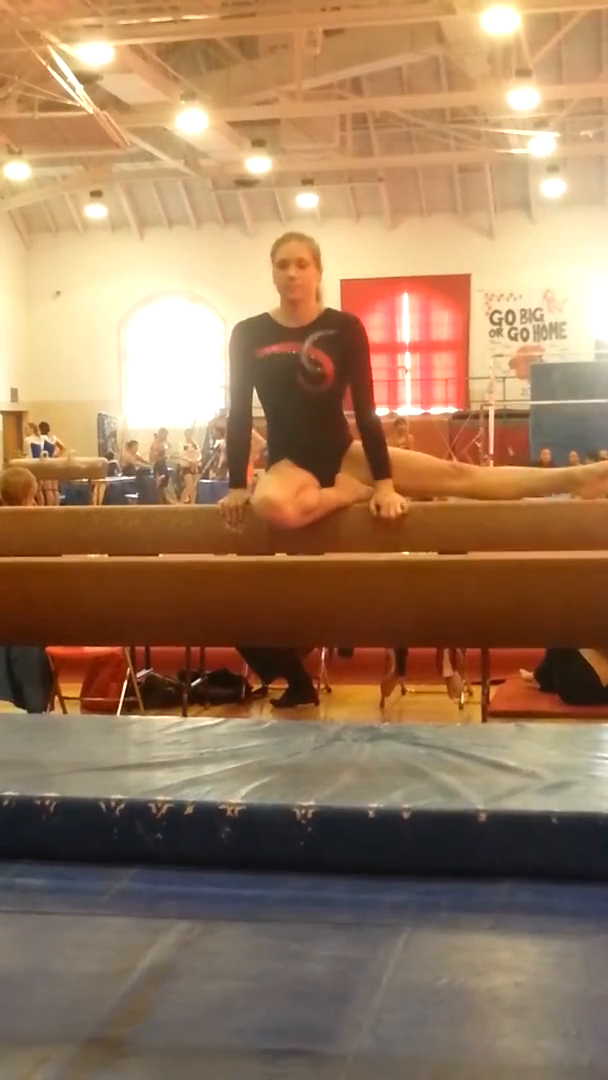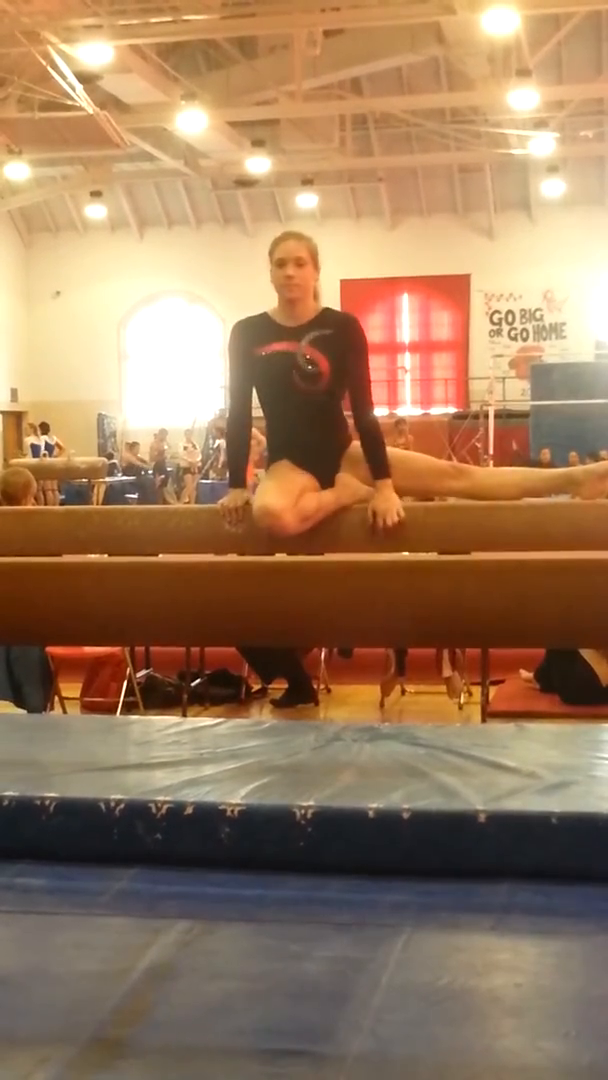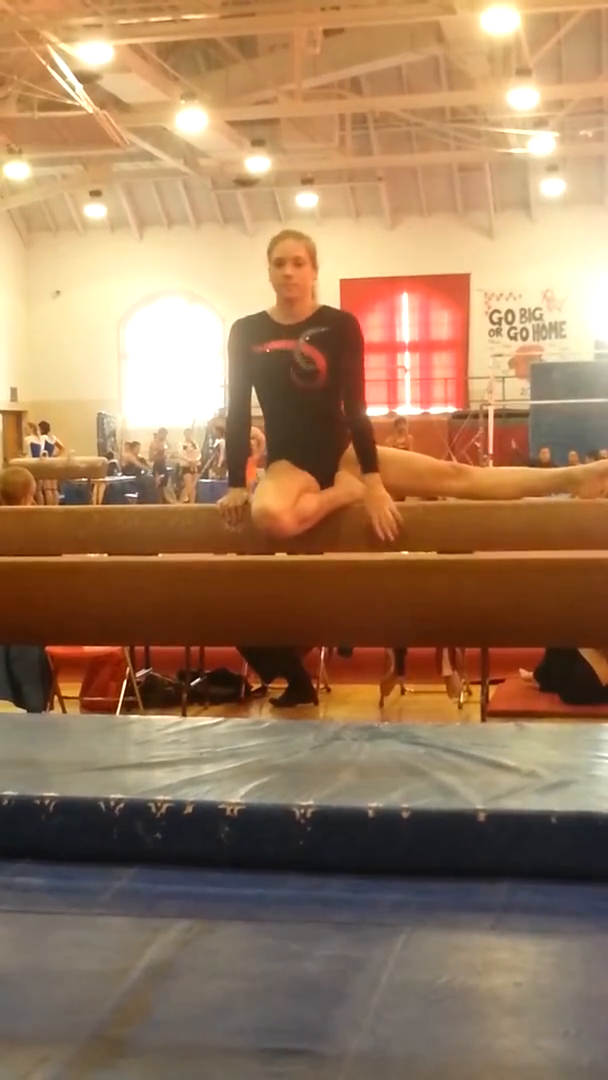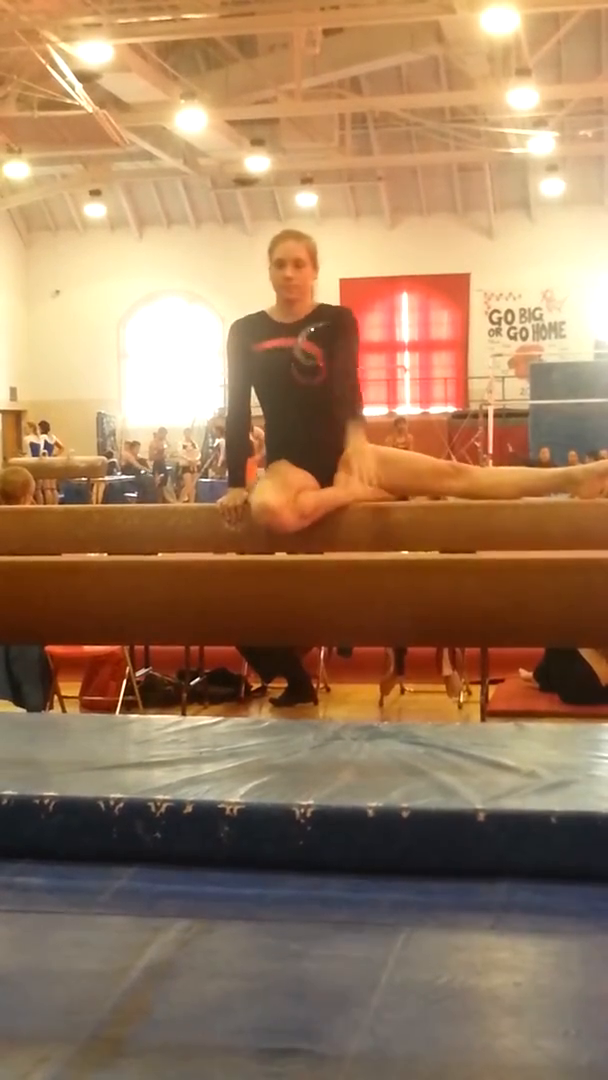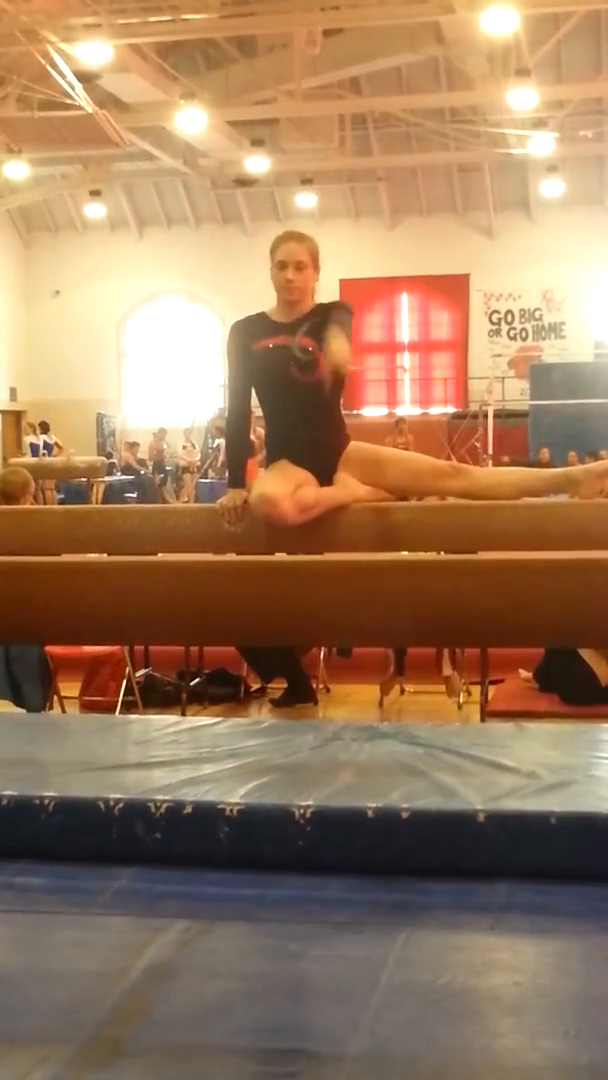
dt=0.1s
person 1, frame 1
left shoulder: (345, 328)
right shoulder: (248, 334)
left elbow: (366, 410)
right elbow: (239, 412)
left wrist: (385, 482)
right wrist: (236, 486)
left hip: (343, 452)
right hip: (290, 462)
left knee: (453, 474)
right knee: (273, 507)
left ankle: (575, 477)
right ankle: (355, 492)
person 1, frame 2
left shoulder: (342, 327)
right shoulder: (247, 333)
left elbow: (363, 410)
right elbow: (238, 412)
left wrist: (384, 484)
right wrist: (236, 485)
left hip: (341, 452)
right hip: (290, 462)
left knee: (452, 474)
right knee: (273, 515)
left ankle: (574, 478)
right ankle: (351, 491)
person 1, frame 3
left shoulder: (340, 325)
right shoulder: (246, 332)
left elbow: (355, 406)
right elbow: (238, 411)
left wrist: (375, 479)
right wrist: (236, 485)
left hip: (340, 451)
right hip: (288, 461)
left knee: (451, 474)
right knee: (271, 516)
left ankle: (573, 477)
right ankle: (348, 491)
person 1, frame 4
left shoulder: (333, 318)
right shoulder: (245, 331)
left elbow: (348, 381)
right elbow: (237, 411)
left wrist: (357, 435)
right wrist: (235, 484)
left hip: (337, 449)
right hip: (288, 461)
left knee: (451, 474)
right knee: (270, 511)
left ankle: (573, 477)
right ankle: (353, 492)
person 1, frame 5
left shoulder: (330, 315)
right shoulder: (245, 332)
left elbow: (342, 322)
right elbow: (237, 410)
left wrist: (338, 335)
right wrist: (235, 484)
left hip: (339, 450)
right hip: (288, 460)
left knee: (450, 474)
right knee: (270, 502)
left ankle: (572, 477)
right ankle: (354, 491)
